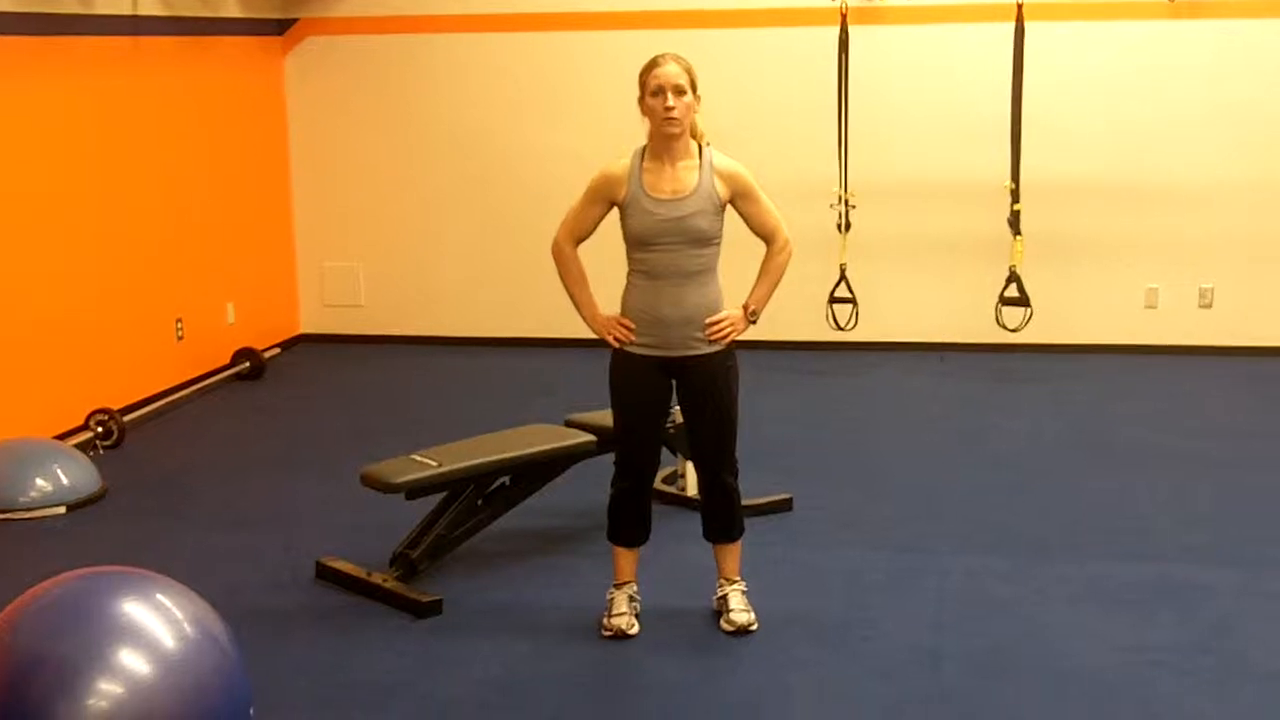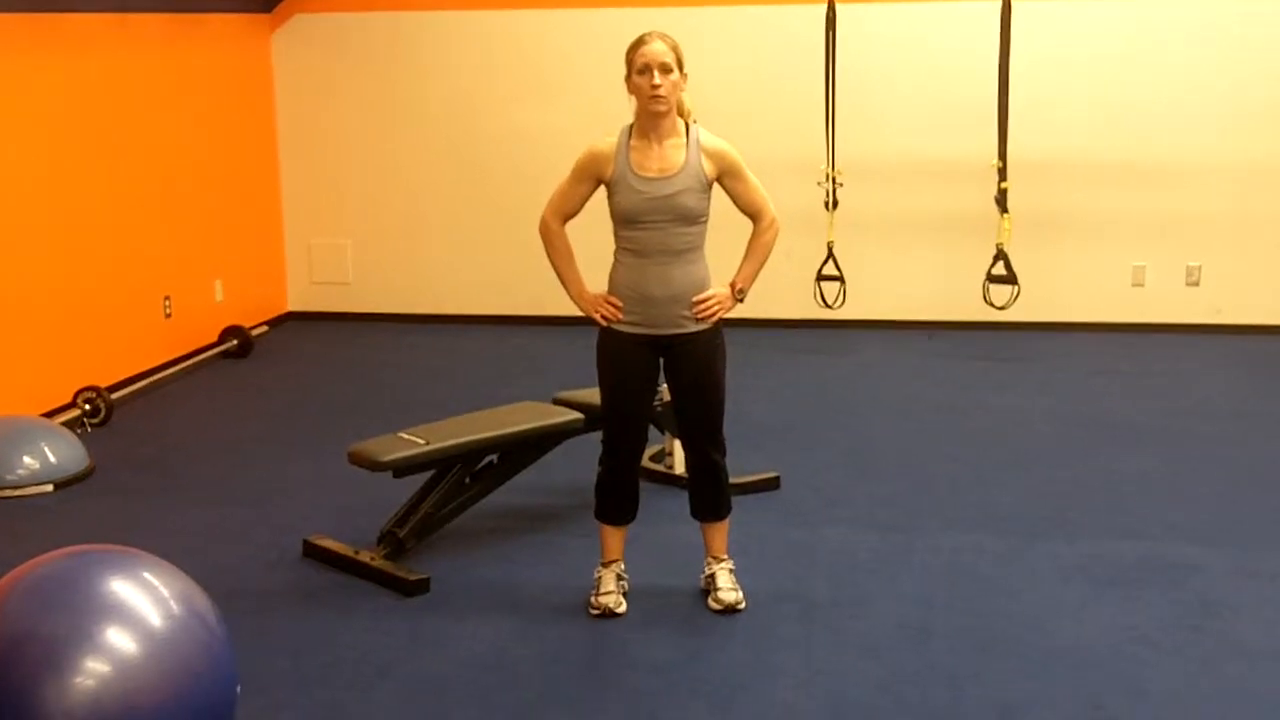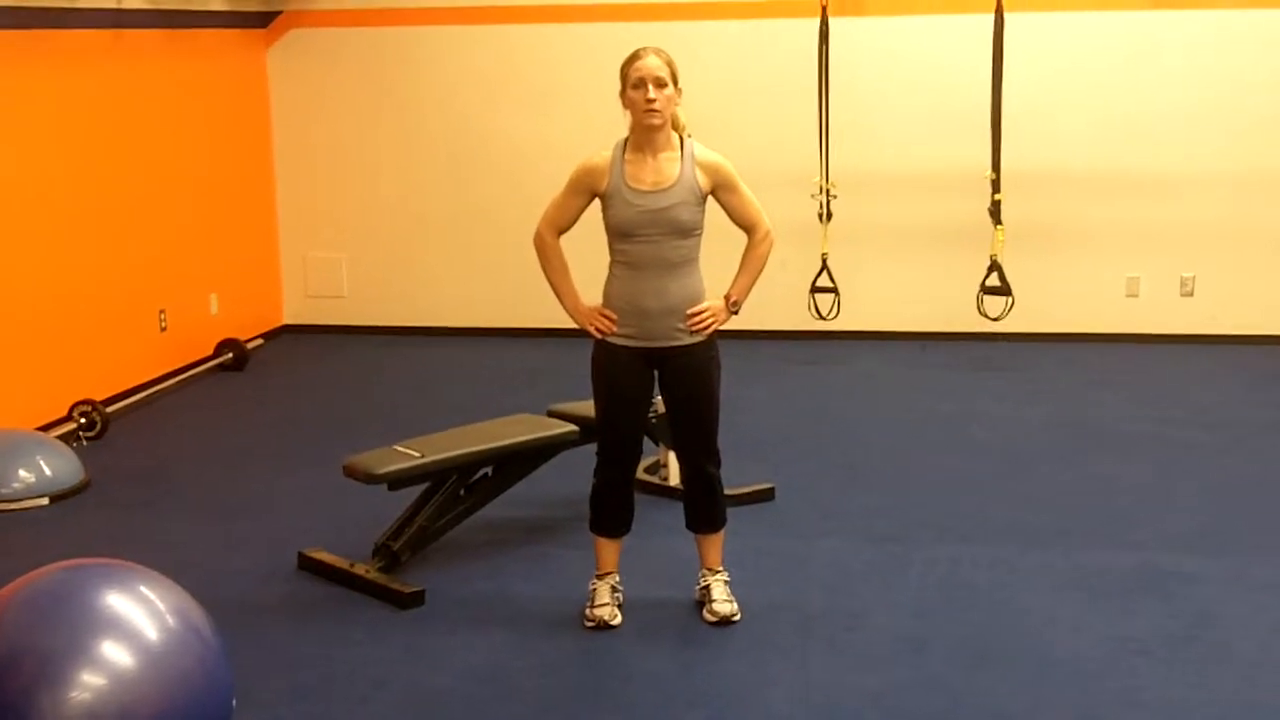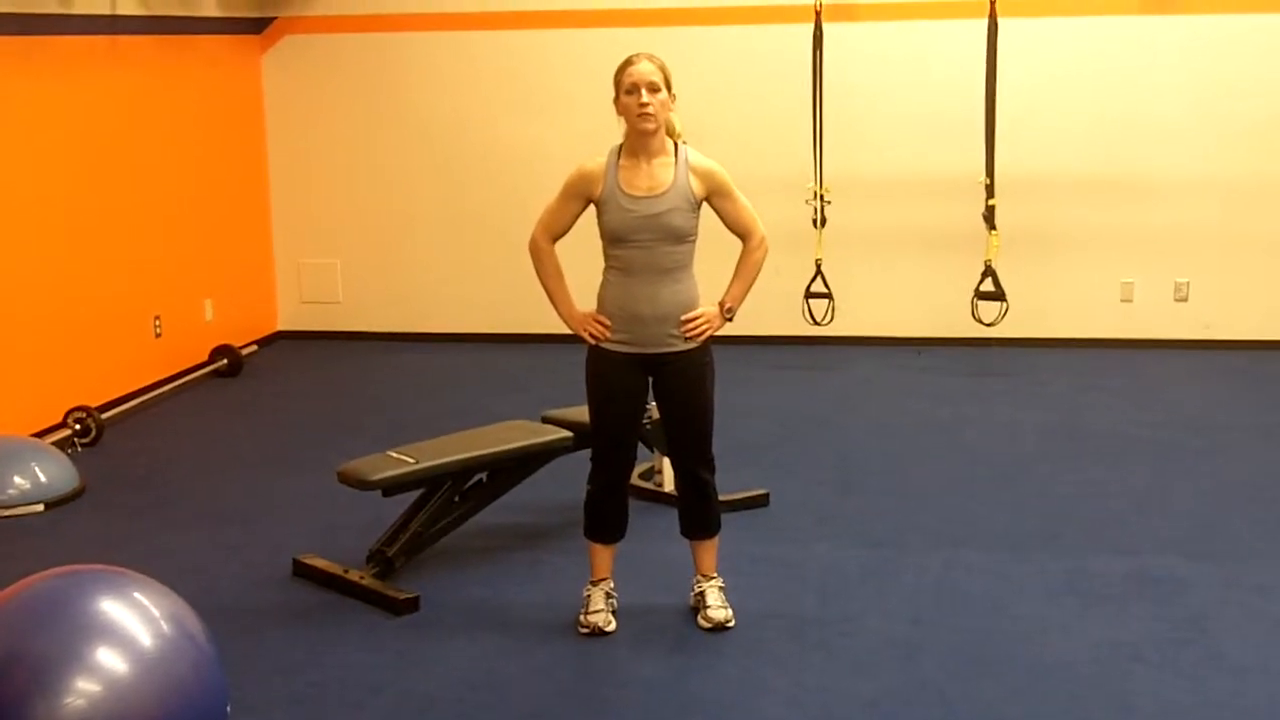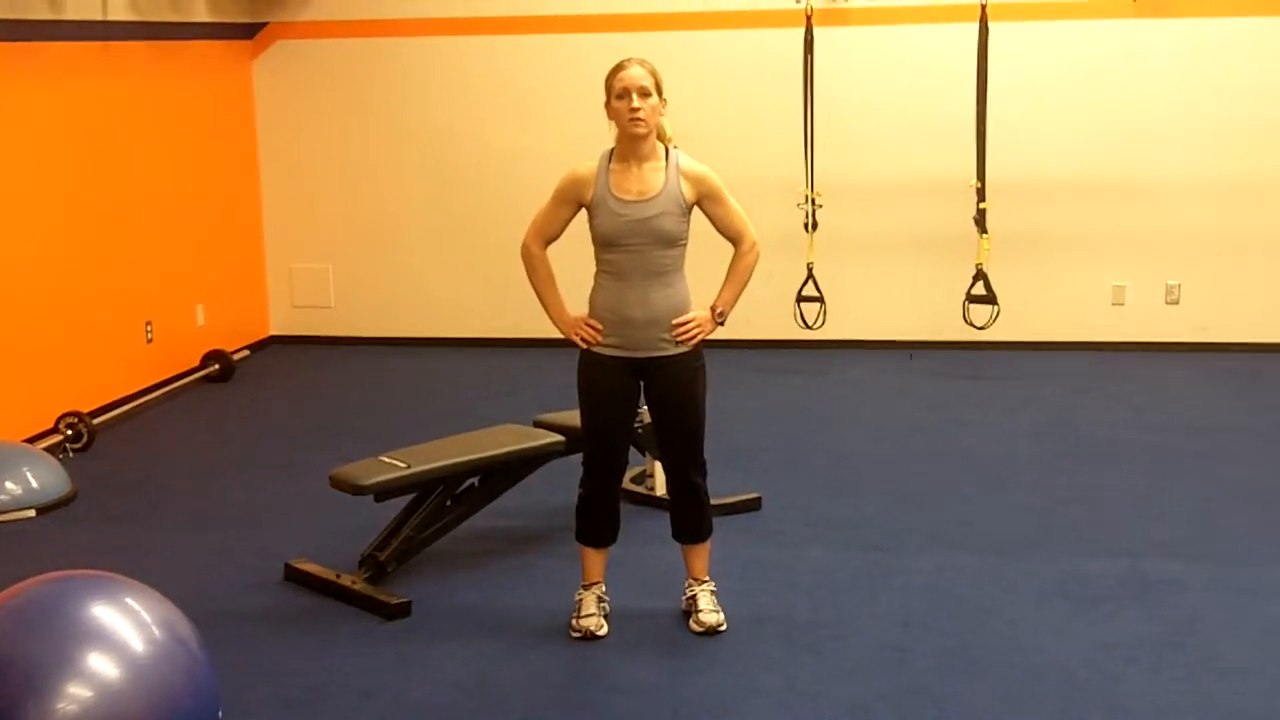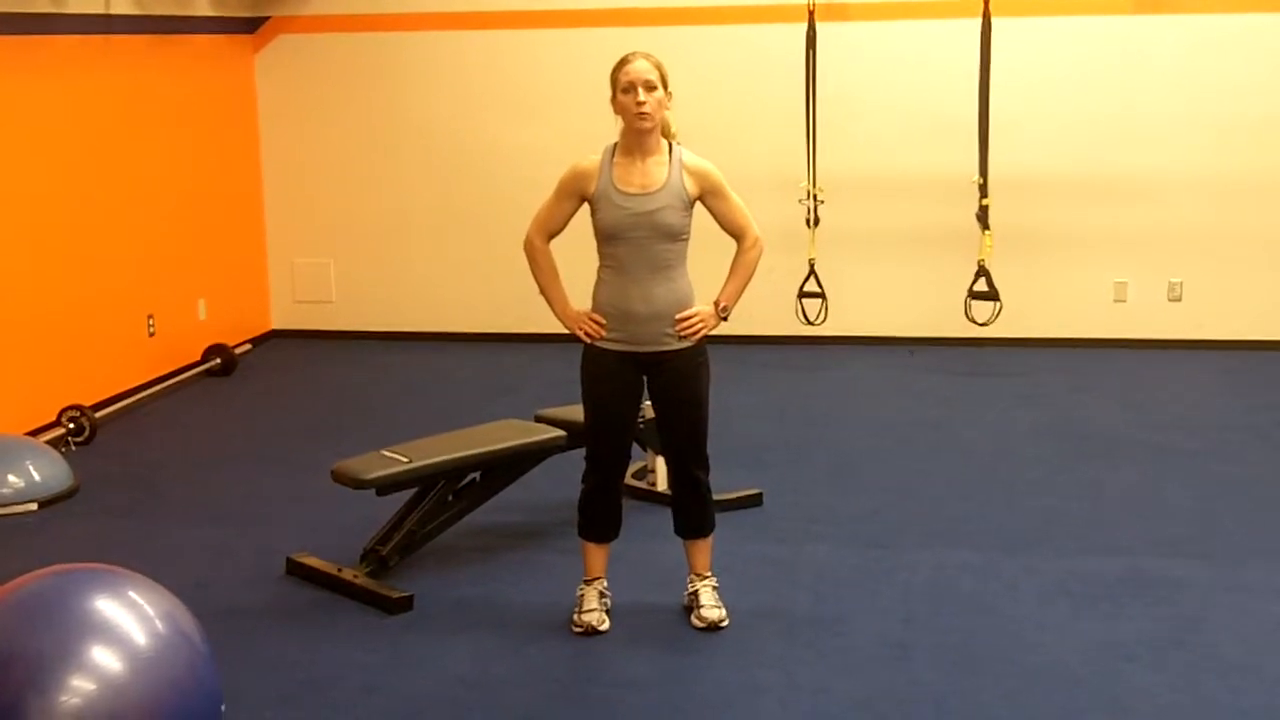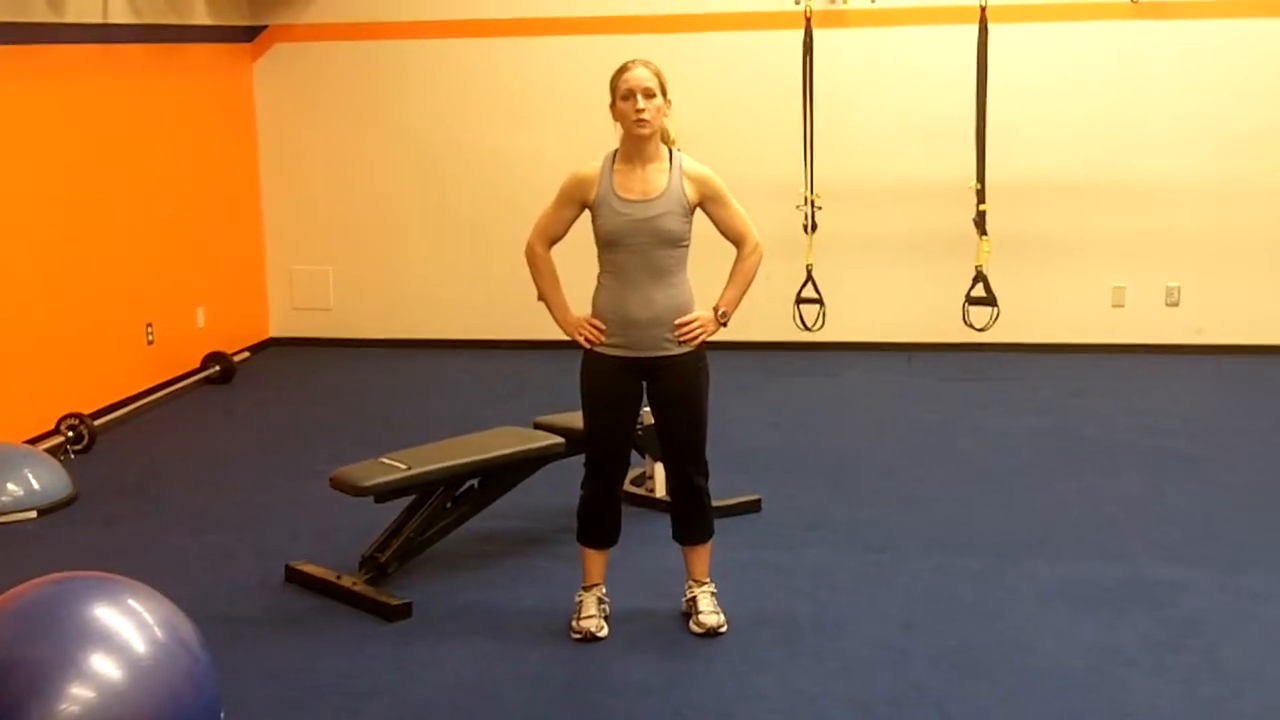
dt=0.7s
person 1, frame 1
left shoulder: (725, 174)
right shoulder: (617, 177)
left elbow: (780, 243)
right elbow: (564, 244)
left wrist: (749, 312)
right wrist: (593, 316)
left hip: (707, 348)
right hip: (638, 351)
left knee: (718, 470)
right knee: (633, 471)
left ankle: (730, 588)
right ankle: (623, 591)
person 1, frame 2
left shoulder: (712, 152)
right shoulder: (605, 155)
left elbow: (767, 221)
right elbow: (552, 222)
left wrist: (737, 290)
right wrist: (581, 294)
left hip: (695, 326)
right hip: (626, 328)
left knee: (705, 447)
right knee: (621, 448)
left ankle: (719, 566)
right ankle: (611, 570)
person 1, frame 3
left shoulder: (706, 165)
right shoulder: (599, 169)
left elbow: (761, 233)
right elbow: (546, 235)
left wrist: (731, 302)
right wrist: (575, 307)
left hip: (689, 339)
right hip: (620, 340)
left knee: (700, 460)
right knee: (615, 461)
left ankle: (713, 578)
right ankle: (606, 582)
person 1, frame 4
left shoulder: (701, 172)
right shoulder: (594, 175)
left elbow: (755, 240)
right elbow: (541, 241)
left wrist: (726, 309)
right wrist: (570, 313)
left hip: (683, 345)
right hip: (615, 347)
left knee: (695, 466)
right knee: (610, 467)
left ankle: (708, 584)
right ankle: (600, 588)
person 1, frame 5
left shoulder: (692, 175)
right shoulder: (585, 179)
left elbow: (747, 244)
right elbow: (534, 245)
left wrist: (717, 313)
right wrist: (561, 317)
left hip: (675, 348)
right hip: (606, 351)
left knee: (686, 469)
right knee: (602, 471)
left ankle: (700, 587)
right ankle: (592, 592)
person 1, frame 6
left shoulder: (694, 171)
right shoulder: (588, 173)
left elbow: (750, 240)
right elbow: (536, 240)
left wrist: (720, 308)
right wrist: (565, 311)
left hip: (678, 344)
right hip: (609, 346)
left knee: (689, 465)
right knee: (604, 466)
left ankle: (702, 583)
right ankle: (593, 588)
person 1, frame 7
left shoulder: (694, 177)
right shoulder: (588, 180)
left elbow: (750, 246)
right elbow: (537, 246)
left wrist: (720, 313)
right wrist: (565, 317)
left hip: (677, 349)
right hip: (609, 351)
left knee: (687, 470)
right knee: (603, 472)
left ankle: (700, 589)
right ankle: (592, 594)
